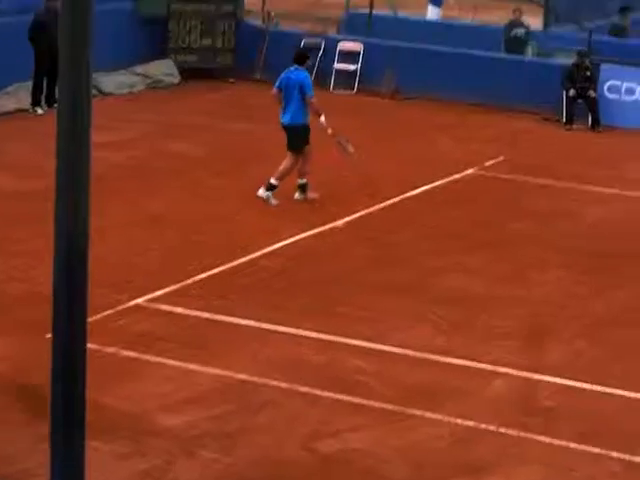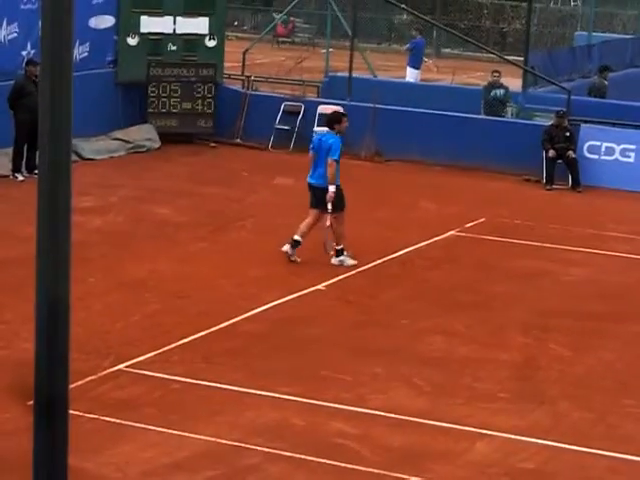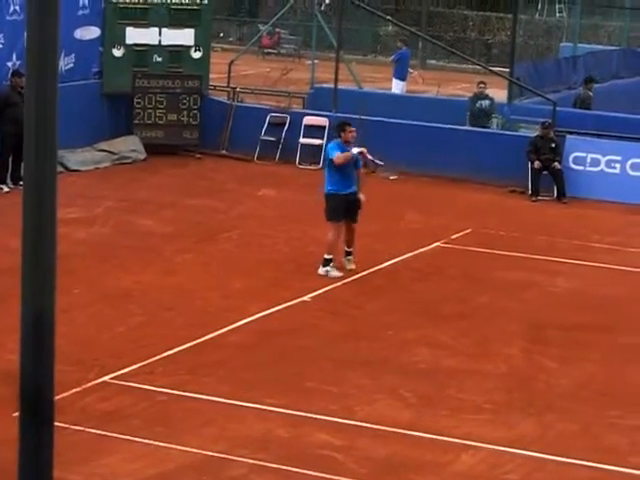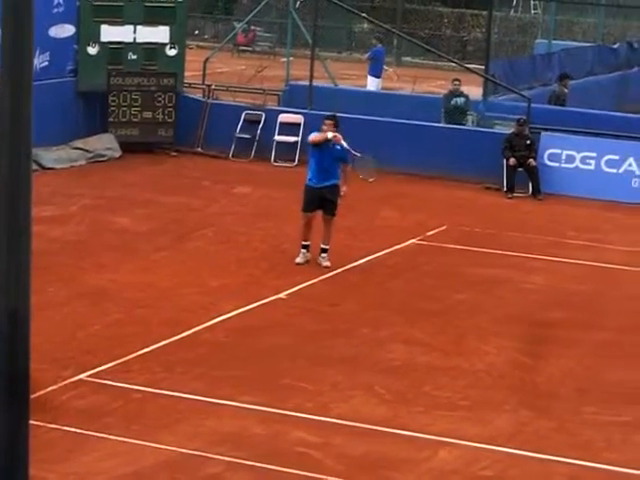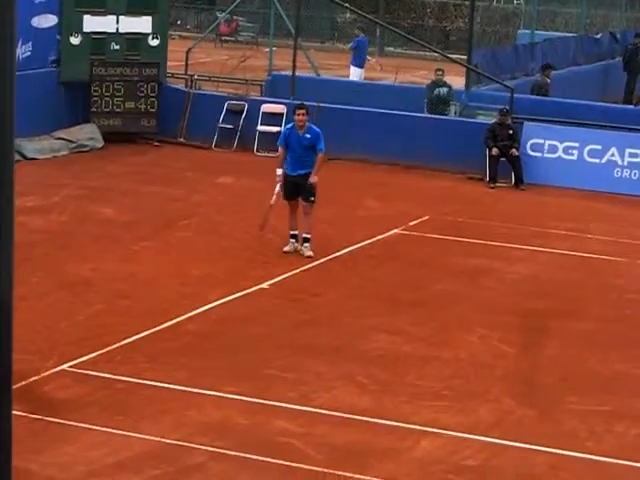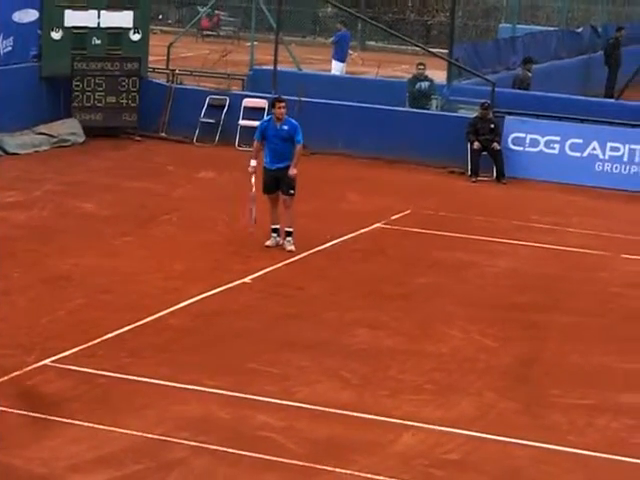
dt=0.7s
person 1, frame 1
left shoulder: (286, 74)
right shoulder: (304, 76)
left elbow: (275, 92)
right elbow: (310, 101)
right wrist: (320, 116)
left hip: (287, 120)
right hip: (299, 123)
left knee: (304, 154)
right knee: (292, 159)
left ankle: (303, 190)
right ankle: (267, 189)
person 1, frame 2
left shoulder: (319, 137)
right shoulder: (336, 141)
left elbow: (312, 156)
right elbow: (331, 164)
right wrist: (332, 188)
left hip: (314, 182)
right hip: (327, 185)
left knee: (313, 217)
right knee: (338, 219)
left ankle: (292, 245)
right ankle: (339, 255)
person 1, frame 3
left shoulder: (355, 149)
right shoulder: (332, 146)
right elbow: (338, 160)
left wrist: (359, 191)
right wrist: (355, 151)
left hip: (351, 193)
right hip: (334, 193)
left knee: (351, 227)
right knee: (336, 228)
left ankle: (348, 257)
right ankle: (326, 265)
person 1, frame 4
left shoulder: (341, 145)
right shoulder: (316, 136)
left elbow: (345, 165)
right elbow: (311, 140)
left wrist: (344, 185)
right wrist: (329, 135)
left hip: (331, 187)
right hip: (312, 185)
left knee: (328, 220)
right knee: (307, 219)
left ankle: (324, 254)
right ankle: (304, 251)
person 1, frame 5
left shoulder: (315, 132)
right shoulder: (287, 130)
left elbow: (320, 154)
right elbow: (282, 150)
left wrist: (314, 174)
right wrist: (279, 171)
left hip: (307, 176)
right hip: (290, 175)
left knee: (307, 209)
right knee: (292, 207)
left ankle: (306, 243)
right ankle: (293, 241)
person 1, frame 6
left shoulder: (293, 125)
right shoulder: (265, 124)
left elbow: (299, 146)
right elbow: (257, 143)
left wrist: (293, 167)
right wrist: (253, 163)
left hip: (287, 168)
right hip: (269, 168)
left knee: (287, 202)
right knee: (273, 202)
left ankle: (288, 238)
right ankle: (275, 235)
